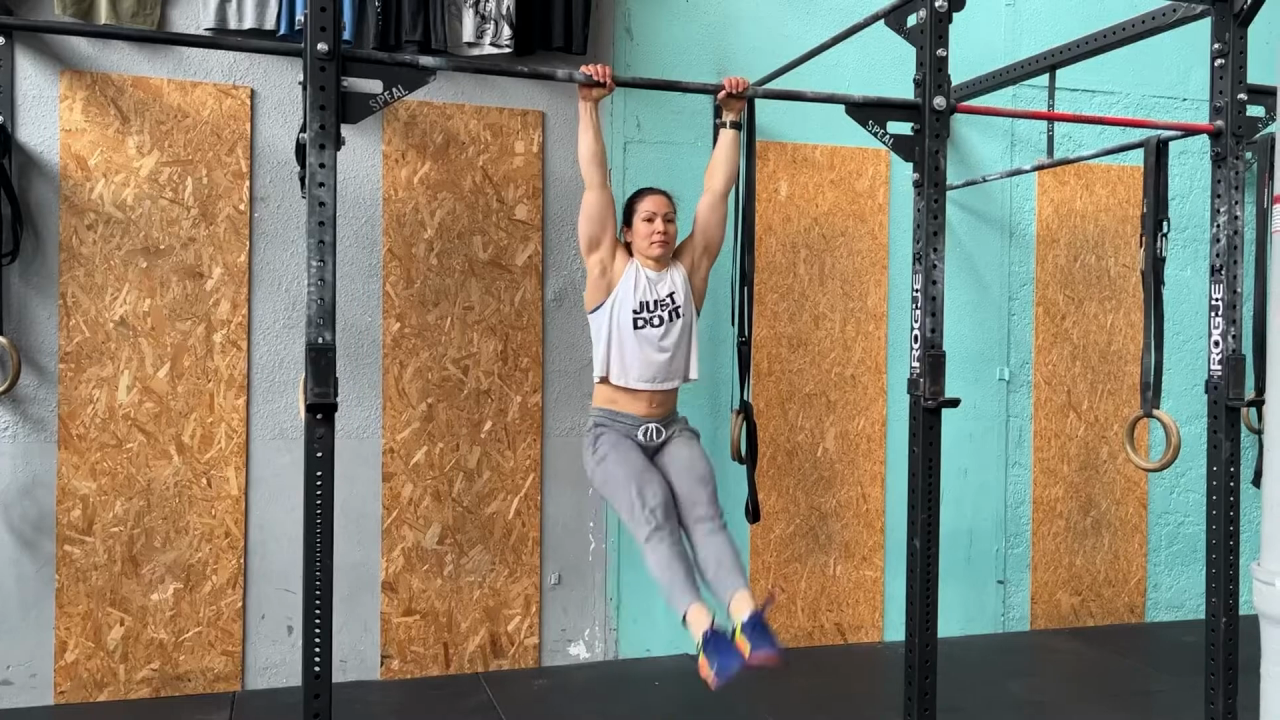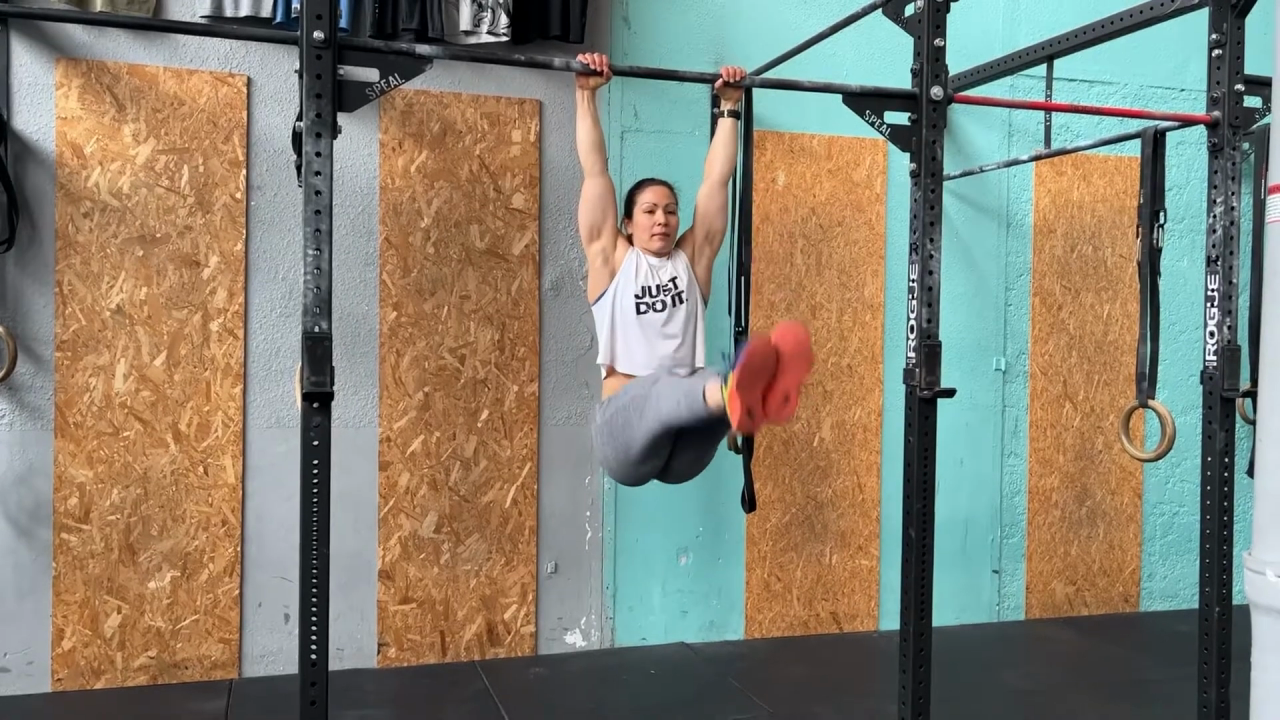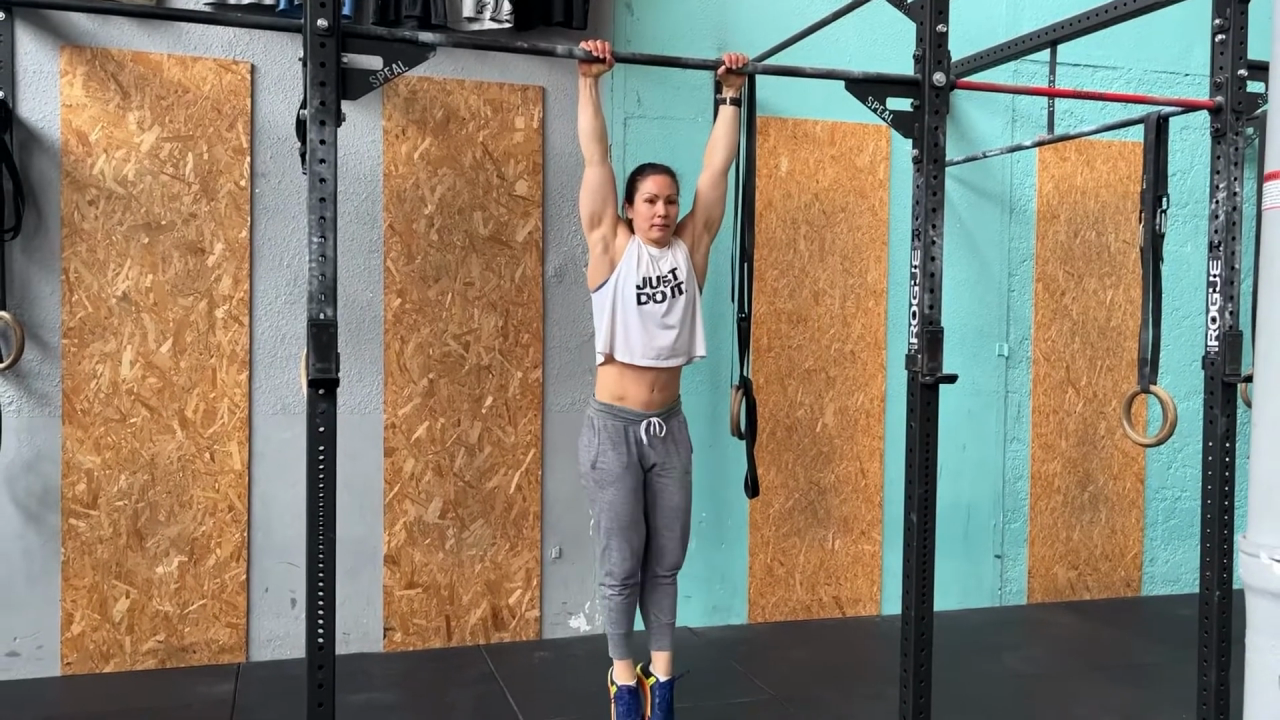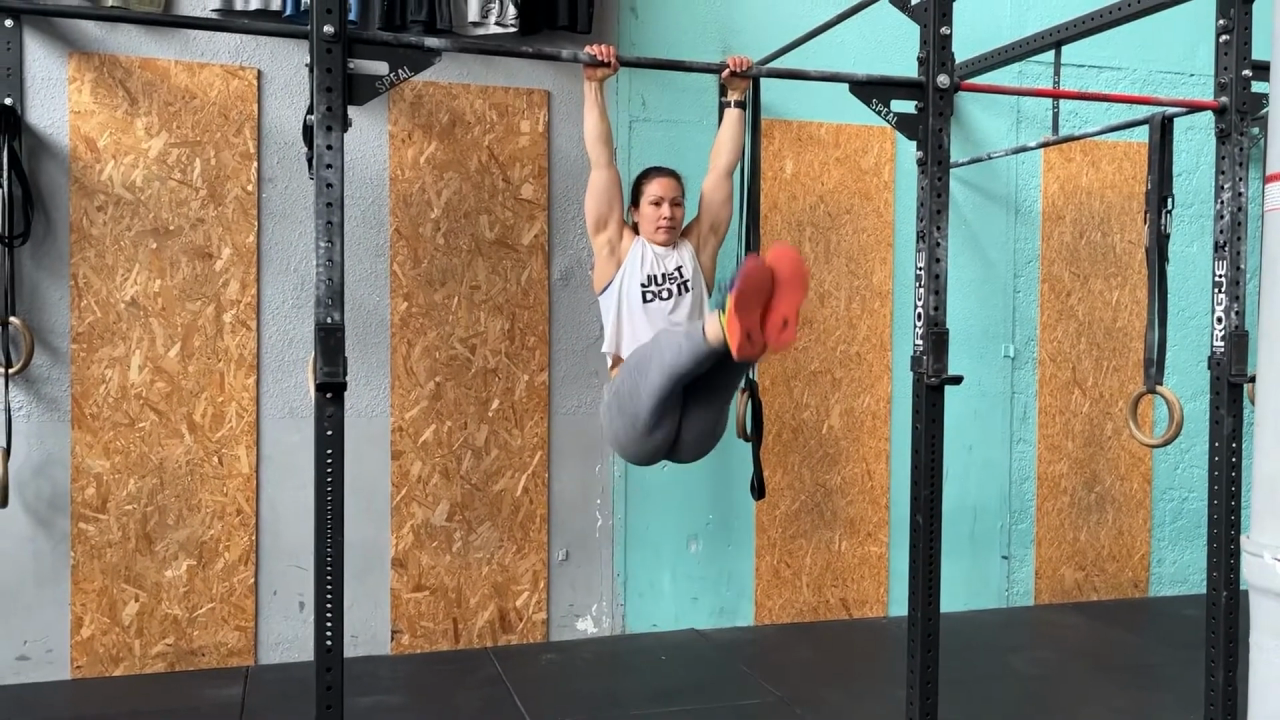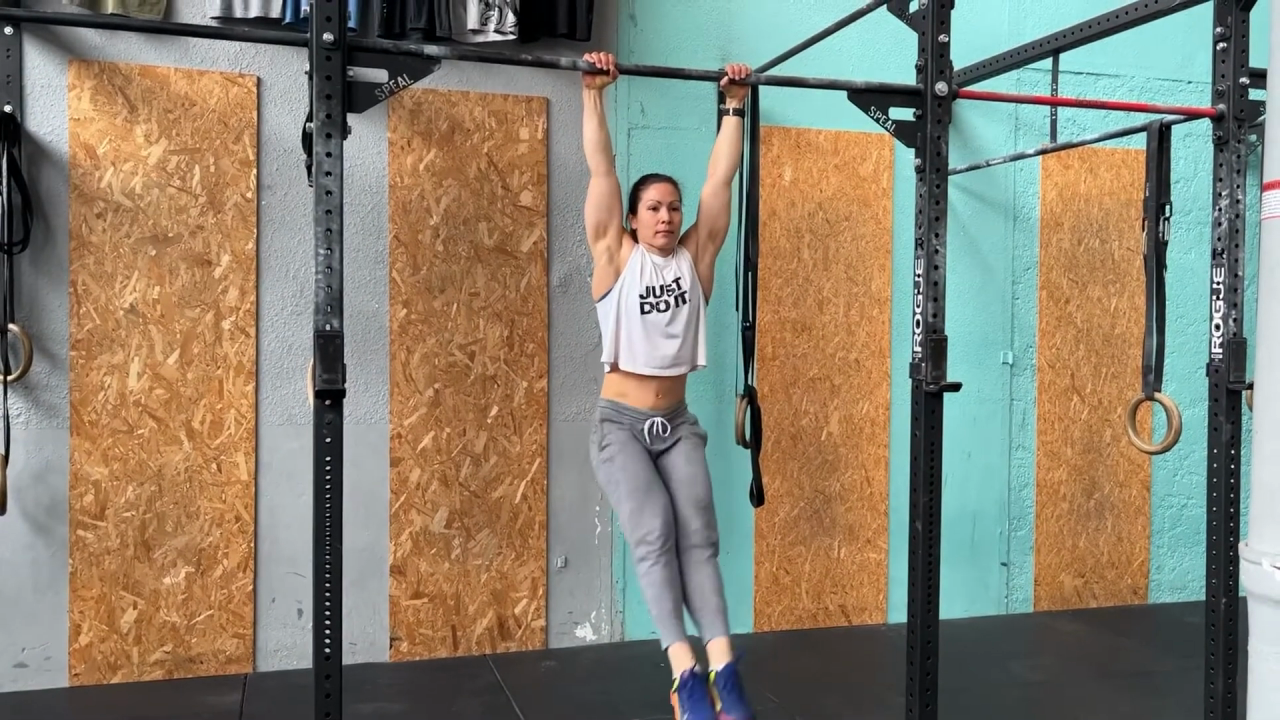
dt=1s
person 1, frame 1
left shoulder: (688, 272)
right shoulder: (608, 269)
left elbow: (716, 193)
right elbow: (596, 185)
left wrist: (731, 122)
right wrist: (588, 110)
left hip: (671, 429)
right hip: (613, 433)
left knee: (704, 507)
right knee: (654, 515)
left ankle: (749, 621)
right ankle: (707, 631)
person 1, frame 2
left shoulder: (691, 261)
right shoulder: (611, 261)
left elbow: (717, 180)
right elbow: (595, 173)
left wrist: (729, 107)
right wrist: (586, 94)
left hip: (681, 443)
right hip: (624, 423)
left knee: (709, 386)
right knee: (662, 392)
left ankle: (757, 397)
right ankle: (735, 397)
person 1, frame 3
left shoulder: (690, 249)
right shoulder: (611, 249)
left elbow: (716, 169)
right elbow: (596, 160)
left wrist: (730, 95)
right wrist: (589, 82)
left hip: (669, 426)
right hip: (614, 426)
left knee: (665, 563)
right knee: (621, 565)
person 1, frame 4
left shoulder: (696, 249)
right shoulder: (616, 250)
left elbow: (722, 169)
right elbow: (601, 161)
left wrist: (736, 97)
right wrist: (594, 86)
left hip: (695, 424)
right hip: (638, 418)
left knee: (727, 331)
right knee: (667, 344)
left ankle: (752, 328)
right ankle: (732, 328)
person 1, frame 5
left shoulder: (696, 256)
right shoulder: (615, 256)
left elbow: (720, 181)
right elbow: (601, 171)
left wrist: (734, 108)
right wrist: (593, 95)
left hip: (678, 424)
right hip: (620, 424)
left knee: (698, 537)
right knee: (653, 534)
